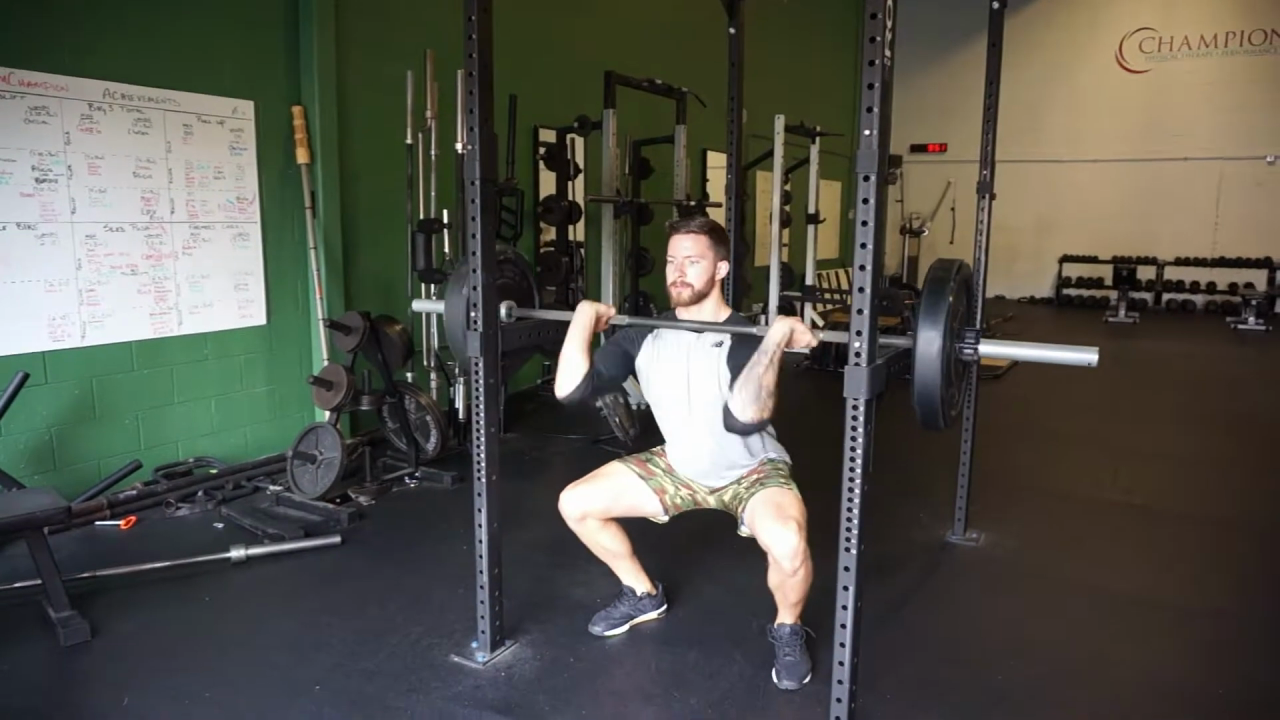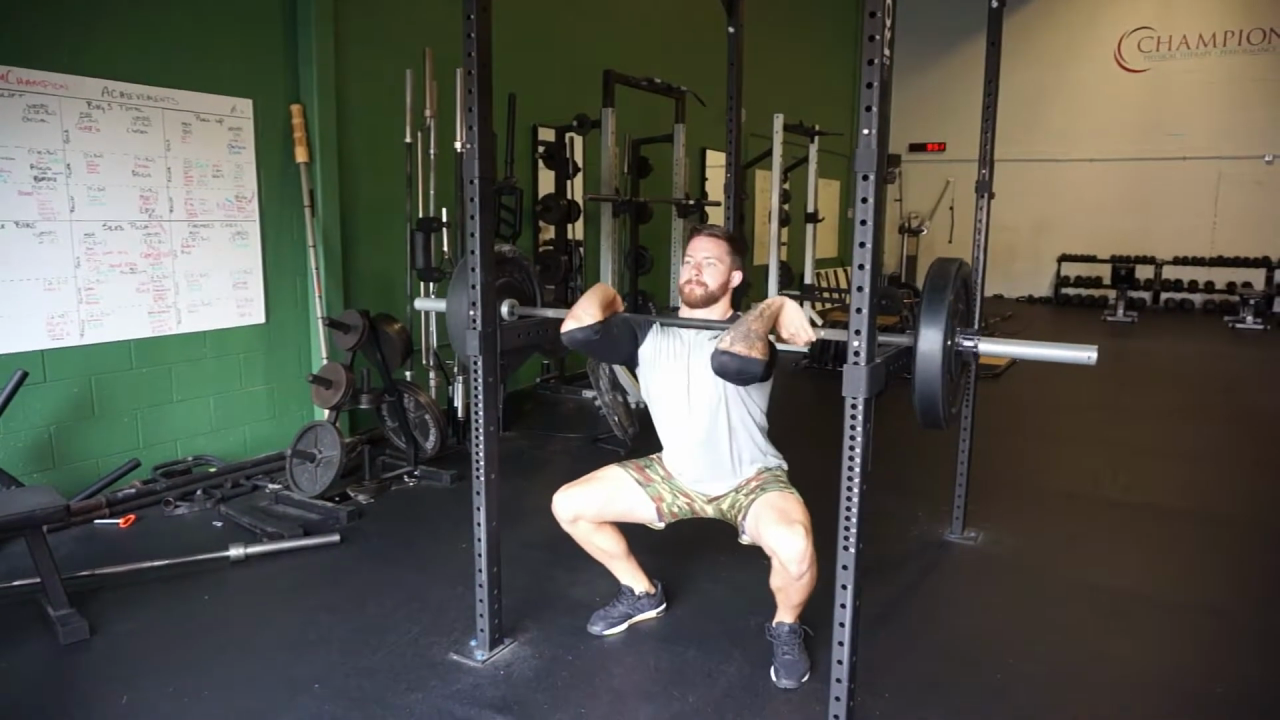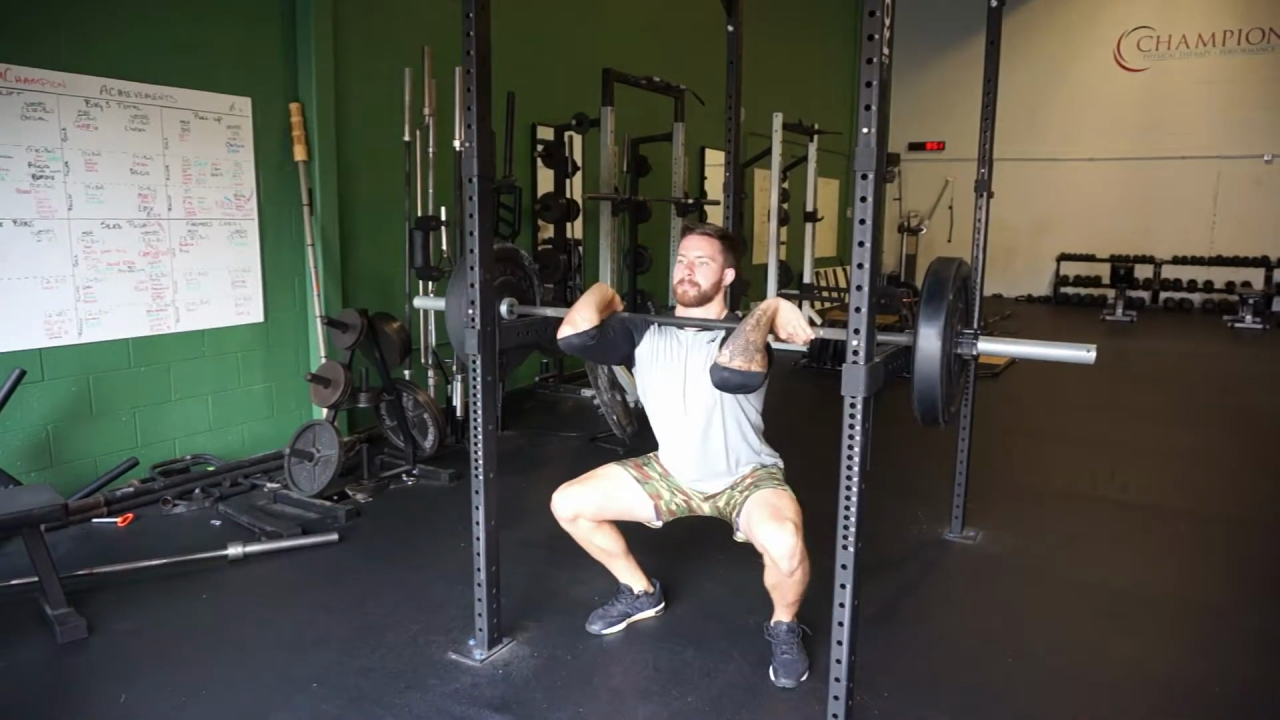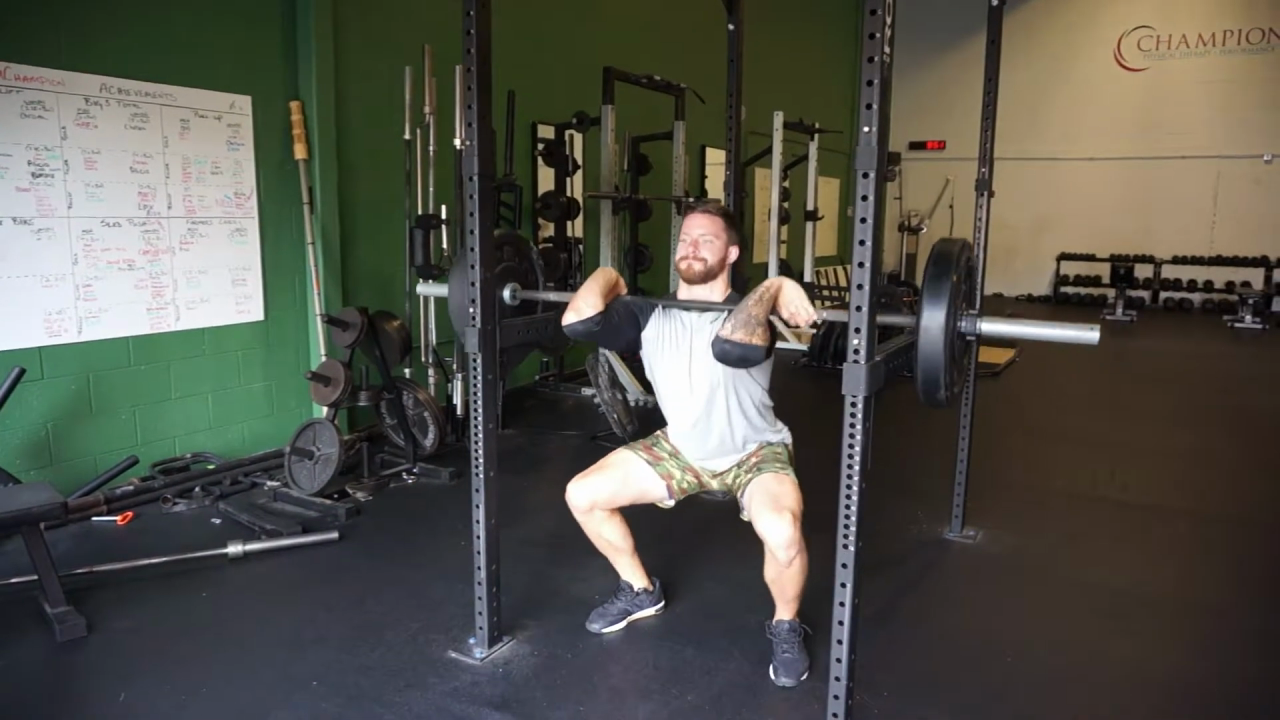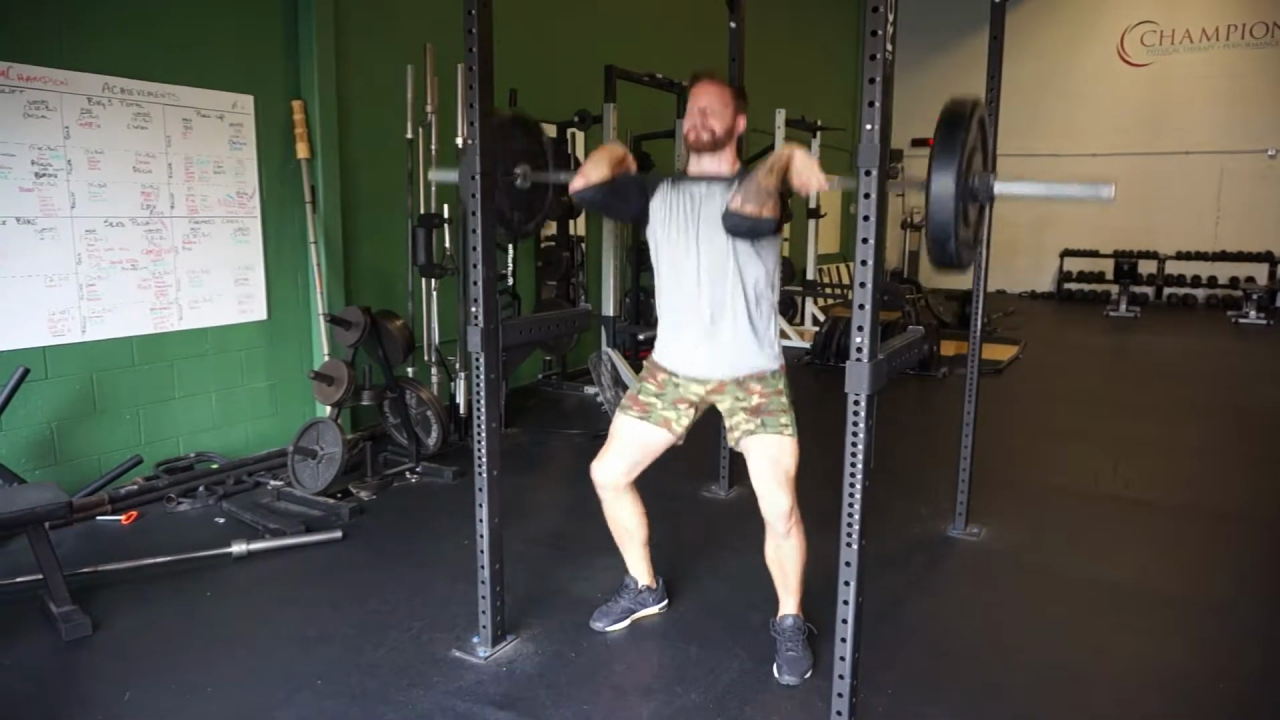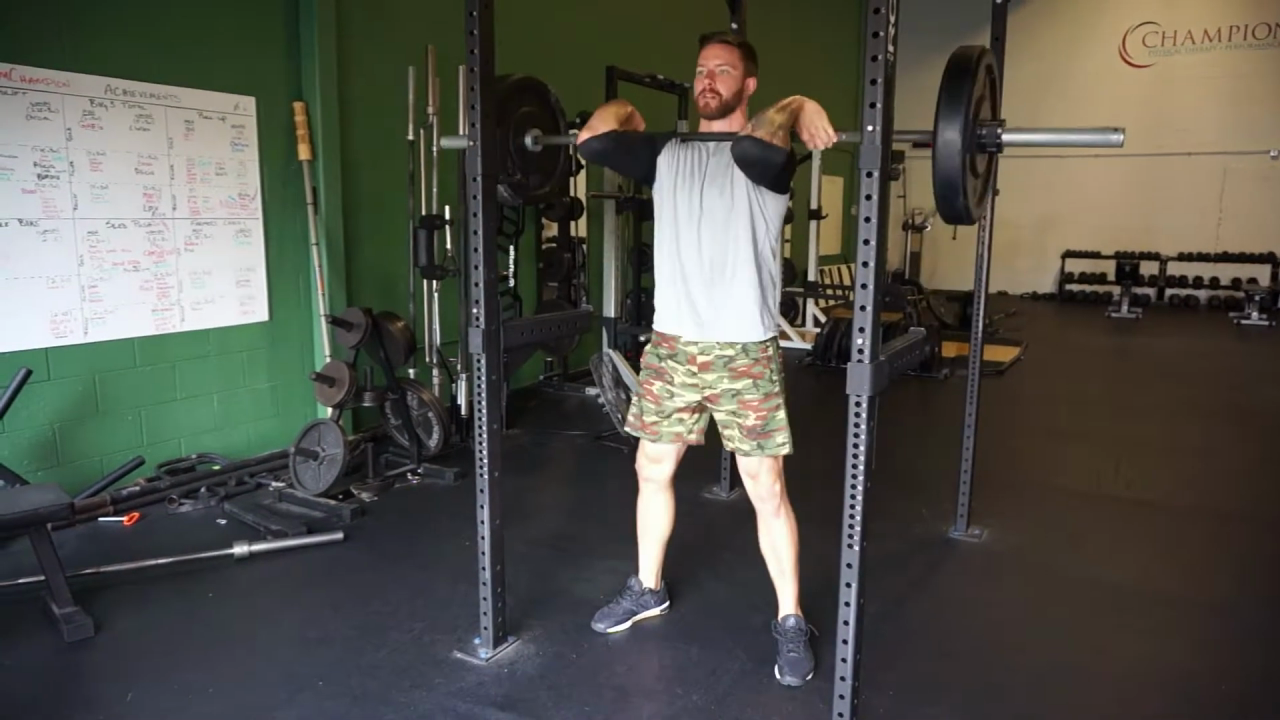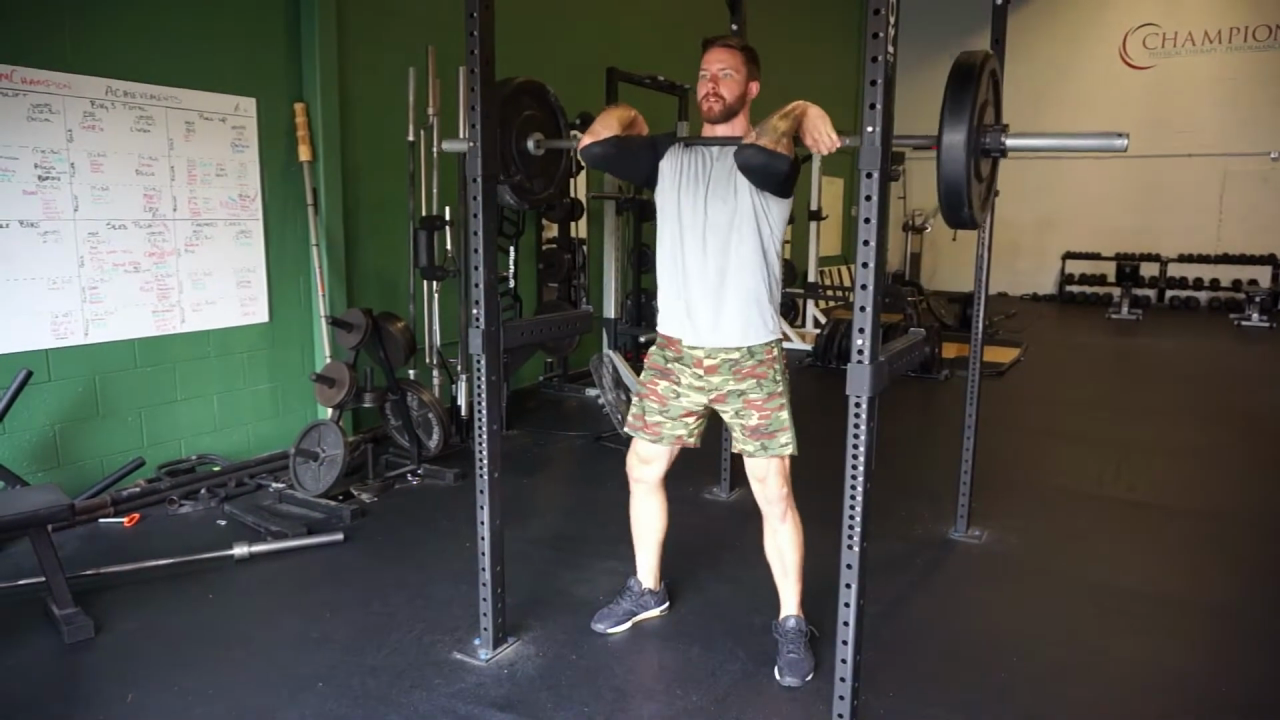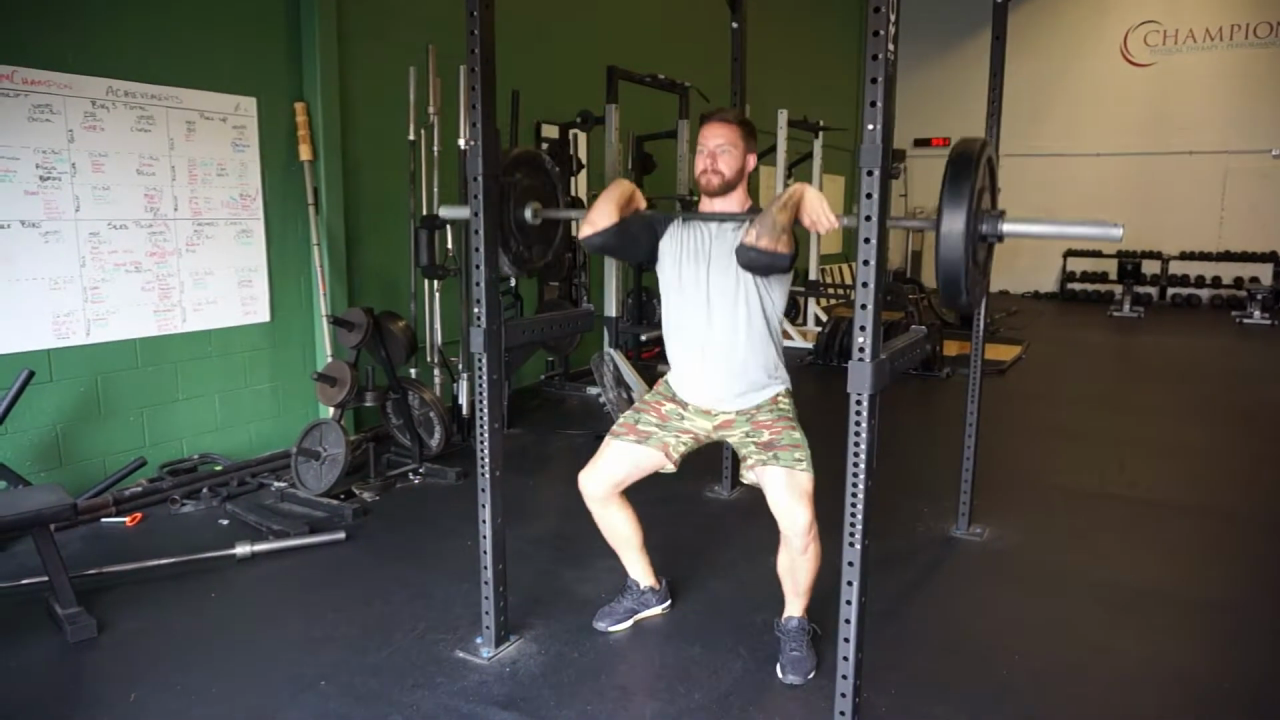
dt=0.4s
person 1, frame 1
left shoulder: (746, 342)
right shoulder: (643, 337)
left elbow: (743, 417)
right elbow: (569, 388)
left wrist: (779, 336)
right wrist: (587, 315)
left hip: (752, 470)
right hip: (678, 466)
left knee: (787, 542)
right knee: (576, 503)
left ankle: (787, 631)
right ankle: (643, 595)
person 1, frame 2
left shoulder: (748, 338)
right shoulder: (650, 334)
left elbow: (730, 360)
right elbow: (577, 331)
left wrist: (775, 307)
right wrist: (605, 293)
left hip: (750, 479)
right hip: (675, 475)
left knee: (794, 547)
right knee: (568, 506)
left ankle: (786, 629)
right ankle: (642, 594)
person 1, frame 3
left shoulder: (742, 338)
right shoulder: (646, 334)
left elbow: (732, 374)
right elbow: (574, 336)
left wrist: (770, 310)
right wrist: (602, 292)
left hip: (745, 476)
right hip: (671, 473)
left knee: (784, 542)
right knee: (567, 504)
left ankle: (784, 628)
right ankle: (641, 593)
person 1, frame 4
left shoulder: (746, 314)
right shoulder: (650, 314)
left elbow: (732, 347)
right elbow: (579, 323)
left wrist: (774, 289)
right wrist: (606, 275)
left hip: (754, 449)
right hip: (681, 446)
left knee: (782, 533)
right knee: (582, 495)
left ankle: (786, 627)
right ankle: (641, 591)
person 1, frame 5
left shoulder: (756, 186)
right shoulder: (657, 191)
left elbow: (744, 218)
right elbow: (585, 192)
left wrist: (786, 160)
right wrist: (613, 153)
left hip: (750, 372)
right hip: (672, 366)
left knee: (779, 505)
right knee: (608, 475)
left ankle: (790, 622)
right ankle: (644, 587)
person 1, frame 6
left shoulder: (766, 154)
right shoulder: (666, 151)
left elbow: (752, 144)
right elbow: (593, 142)
left wrist: (797, 109)
right wrist: (623, 109)
left hip: (743, 349)
right hip: (670, 344)
left knee: (765, 489)
right knee: (653, 472)
left ankle: (790, 622)
right ankle: (648, 589)
person 1, frame 7
left shoulder: (770, 158)
right shoulder: (668, 156)
left elbow: (756, 152)
right elbow: (595, 148)
left wrist: (800, 113)
right wrist: (627, 115)
left hip: (750, 354)
right hip: (675, 348)
left knee: (774, 493)
right knee: (642, 471)
left ankle: (791, 623)
right ankle: (647, 590)
person 1, frame 8
left shoulder: (771, 229)
right shoulder: (666, 230)
left elbow: (756, 252)
right elbow: (593, 234)
left wrist: (797, 197)
right wrist: (624, 189)
left hip: (758, 404)
right hip: (680, 396)
left knee: (799, 522)
right knee: (595, 483)
left ankle: (794, 624)
right ankle: (647, 589)
